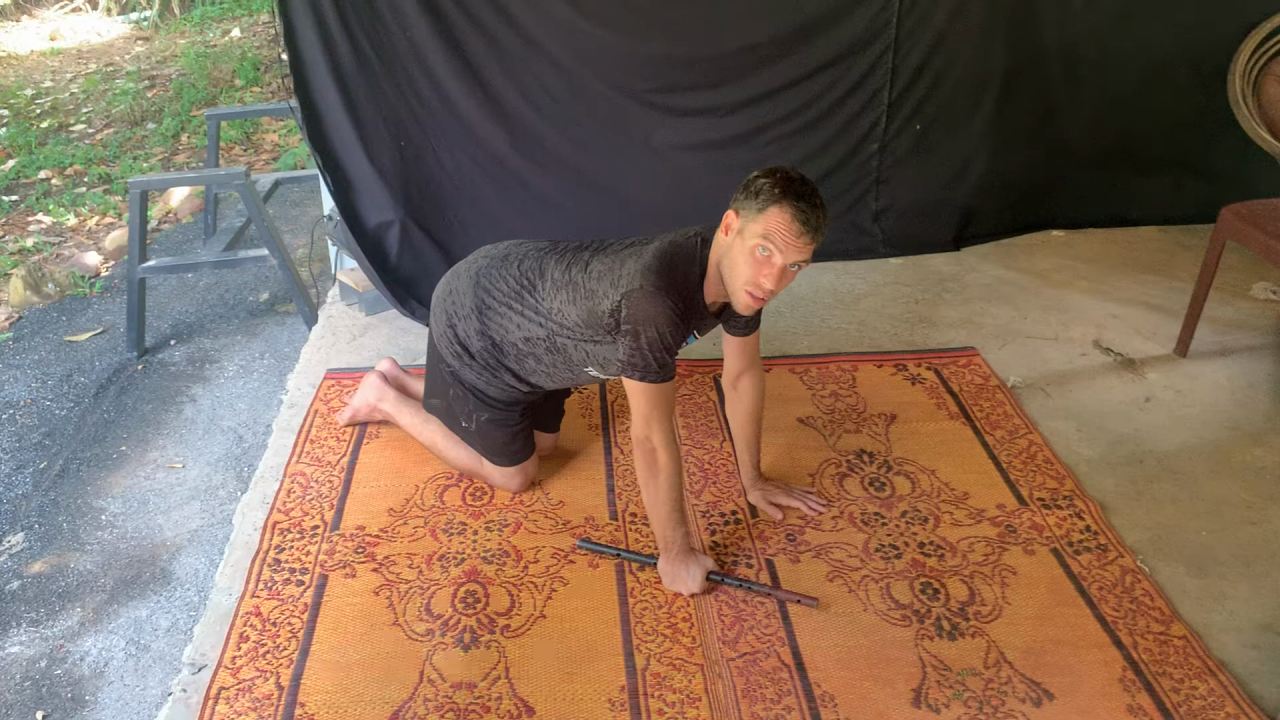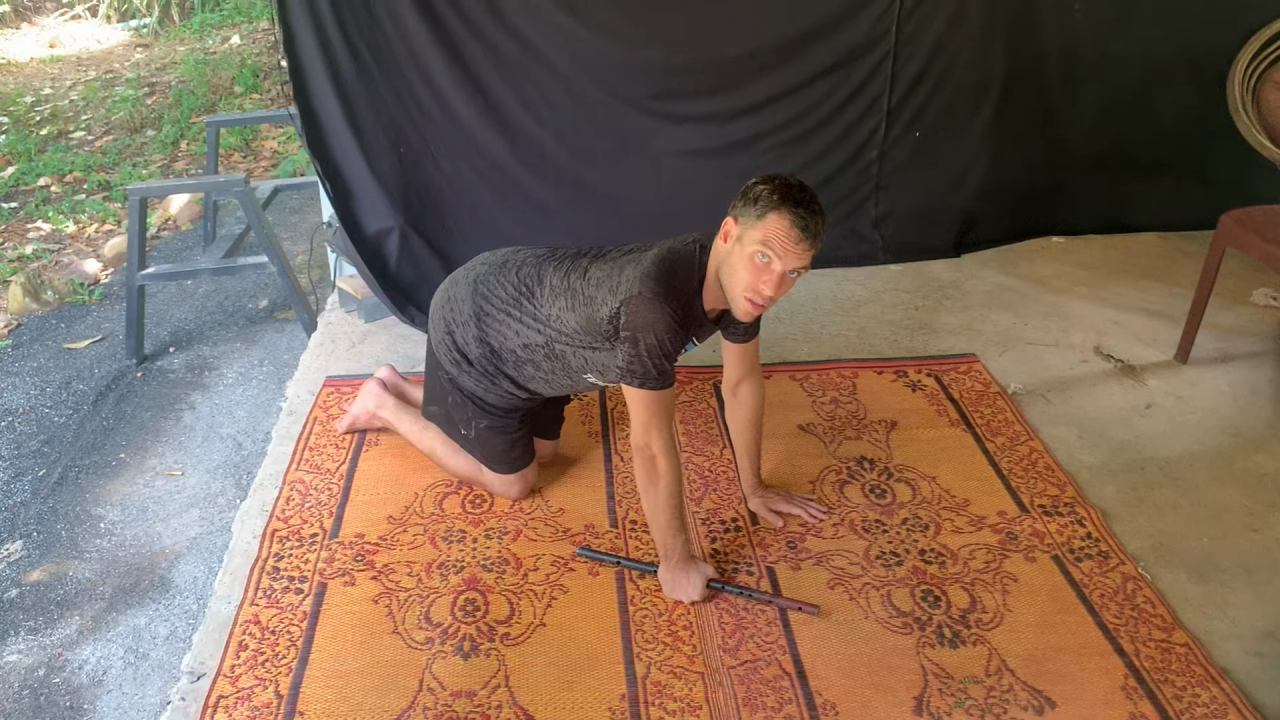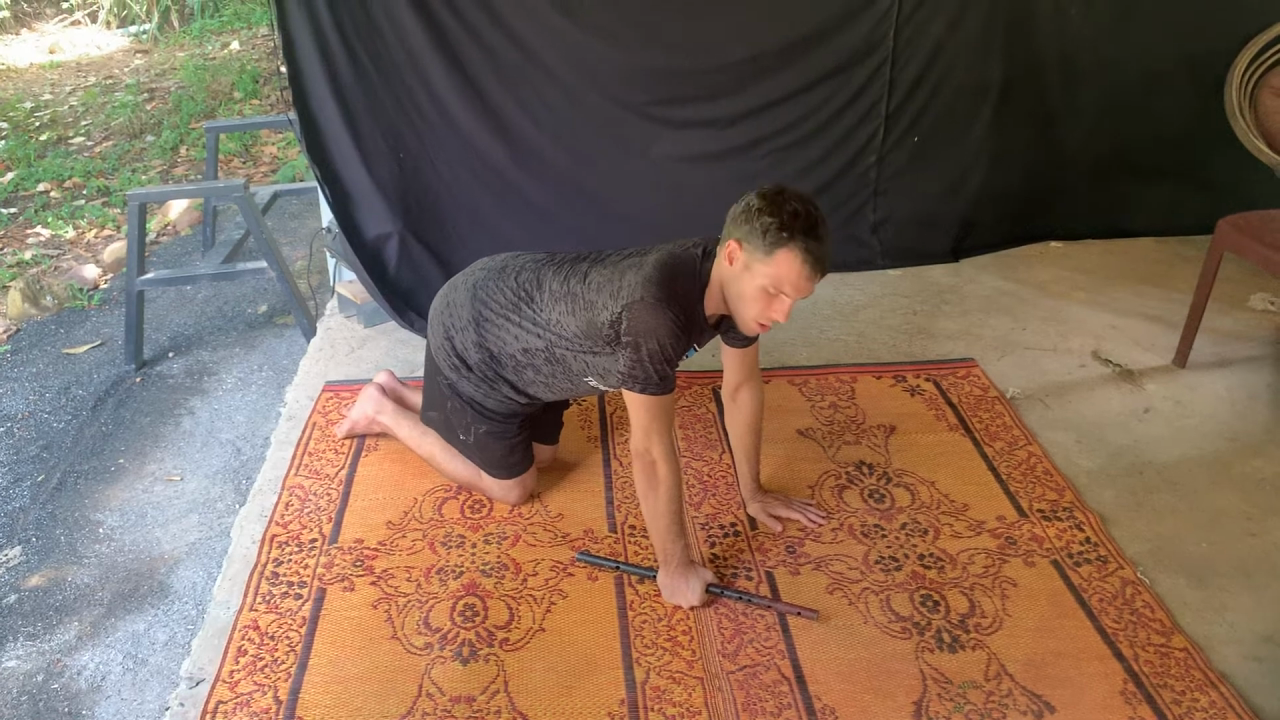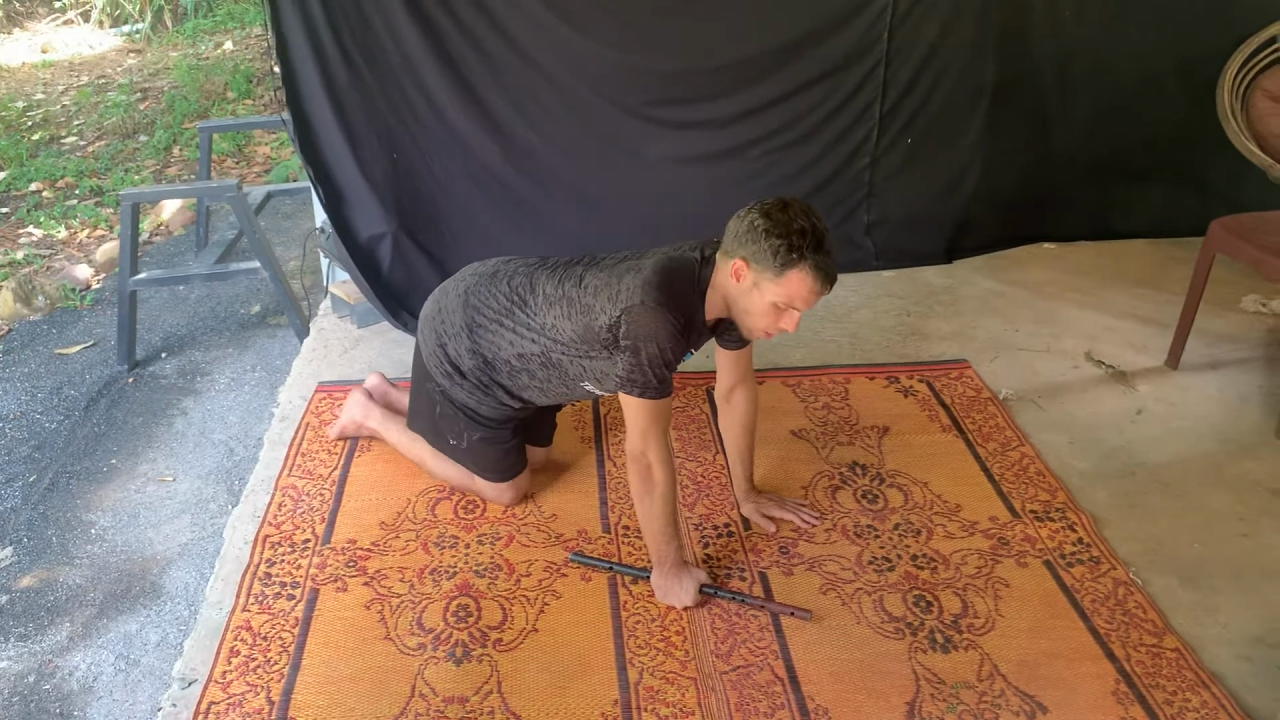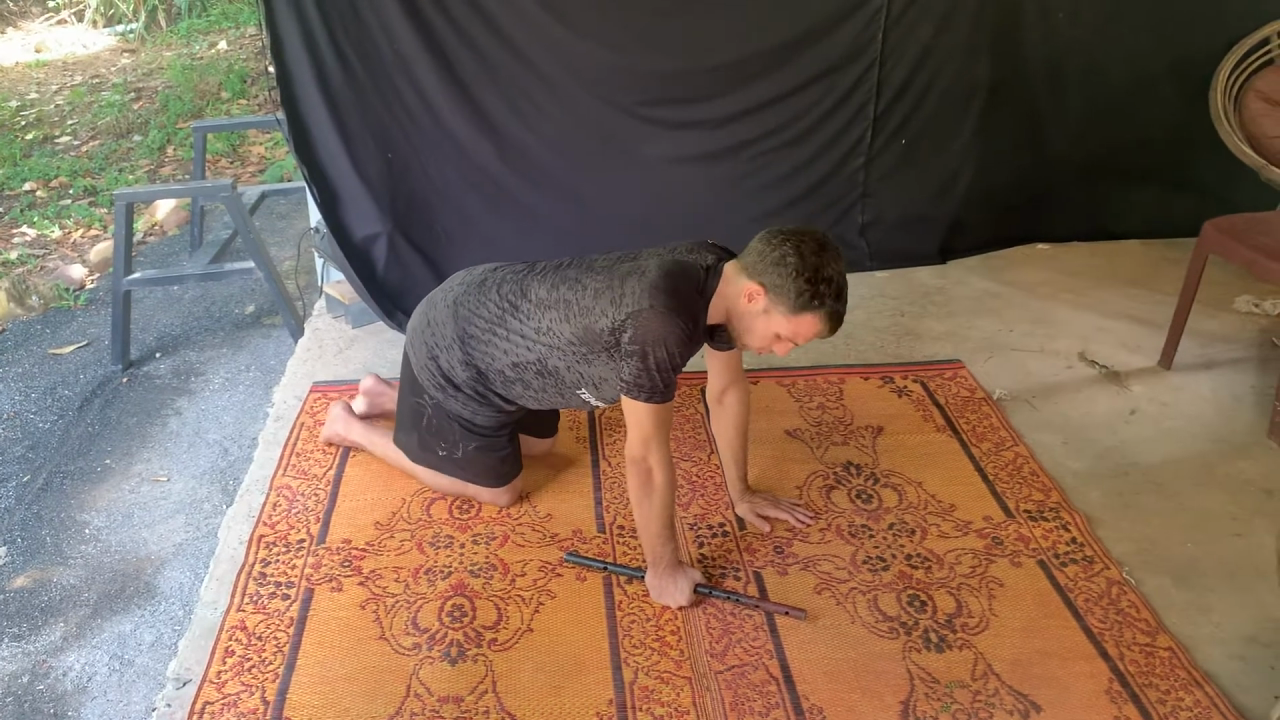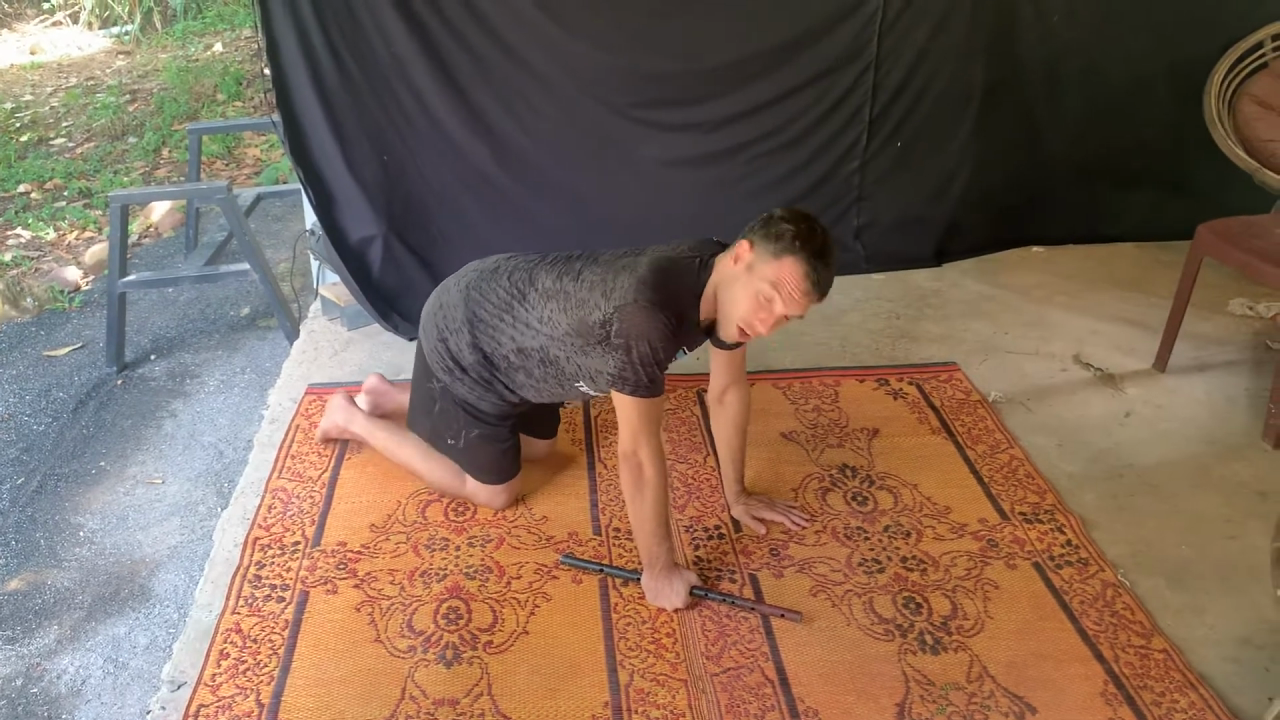
dt=0.5s
person 1, frame 1
left shoulder: (738, 269)
right shoulder: (653, 298)
left elbow: (742, 375)
right elbow: (652, 439)
left wrist: (753, 480)
right wrist: (675, 554)
left hip: (522, 311)
right hip: (474, 321)
left knee: (539, 443)
right knee: (512, 473)
left ankle: (401, 378)
right ankle: (384, 398)
person 1, frame 2
left shoulder: (736, 275)
right shoulder: (652, 304)
left elbow: (743, 383)
right elbow: (652, 446)
left wrist: (753, 487)
right wrist: (676, 561)
left hip: (521, 317)
right hip: (472, 326)
left knee: (540, 450)
right knee: (512, 481)
left ankle: (402, 388)
right ankle: (383, 406)
person 1, frame 3
left shoulder: (739, 281)
right shoulder: (653, 311)
left elbow: (742, 387)
right elbow: (652, 451)
left wrist: (752, 491)
right wrist: (674, 566)
left hip: (519, 318)
right hip: (472, 333)
left knee: (540, 453)
right knee: (512, 485)
left ankle: (399, 392)
right ankle: (382, 410)
person 1, frame 4
left shoulder: (726, 281)
right shoulder: (651, 317)
left elbow: (735, 388)
right elbow: (646, 454)
left wrist: (745, 493)
right wrist: (668, 567)
left hip: (506, 315)
right hip: (462, 338)
left knee: (531, 455)
right knee: (504, 487)
left ankle: (392, 395)
right ankle: (371, 414)
person 1, frame 5
left shoulder: (725, 276)
right shoulder: (658, 322)
left elbow: (727, 389)
right elbow: (646, 458)
left wrist: (740, 493)
right wrist: (663, 568)
left hip: (492, 316)
right hip: (452, 348)
left knee: (537, 443)
right knee: (500, 488)
left ankle: (387, 396)
right ankle: (352, 427)
person 1, frame 6
left shoulder: (728, 282)
right shoulder: (646, 314)
left elbow: (727, 390)
right elbow: (638, 454)
left wrist: (736, 495)
right wrist: (659, 569)
left hip: (512, 314)
right hip: (464, 333)
left knee: (535, 446)
right knee: (495, 489)
left ankle: (389, 395)
right ankle: (354, 417)
